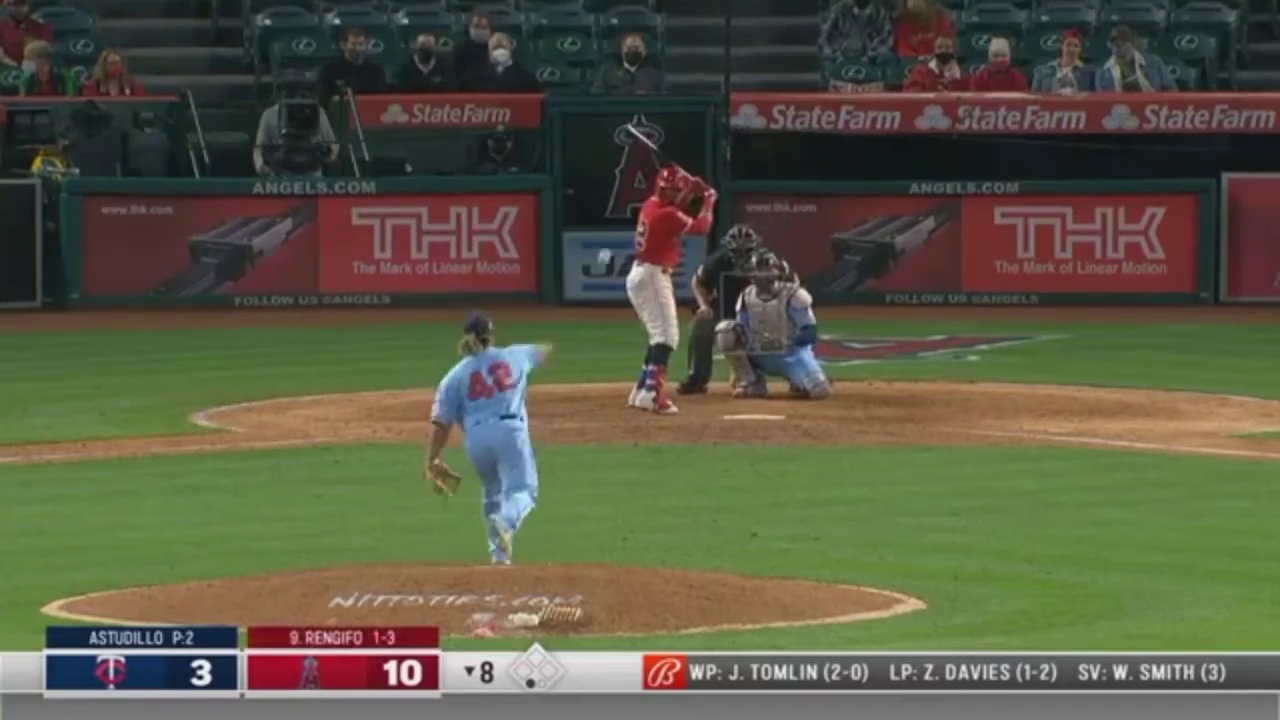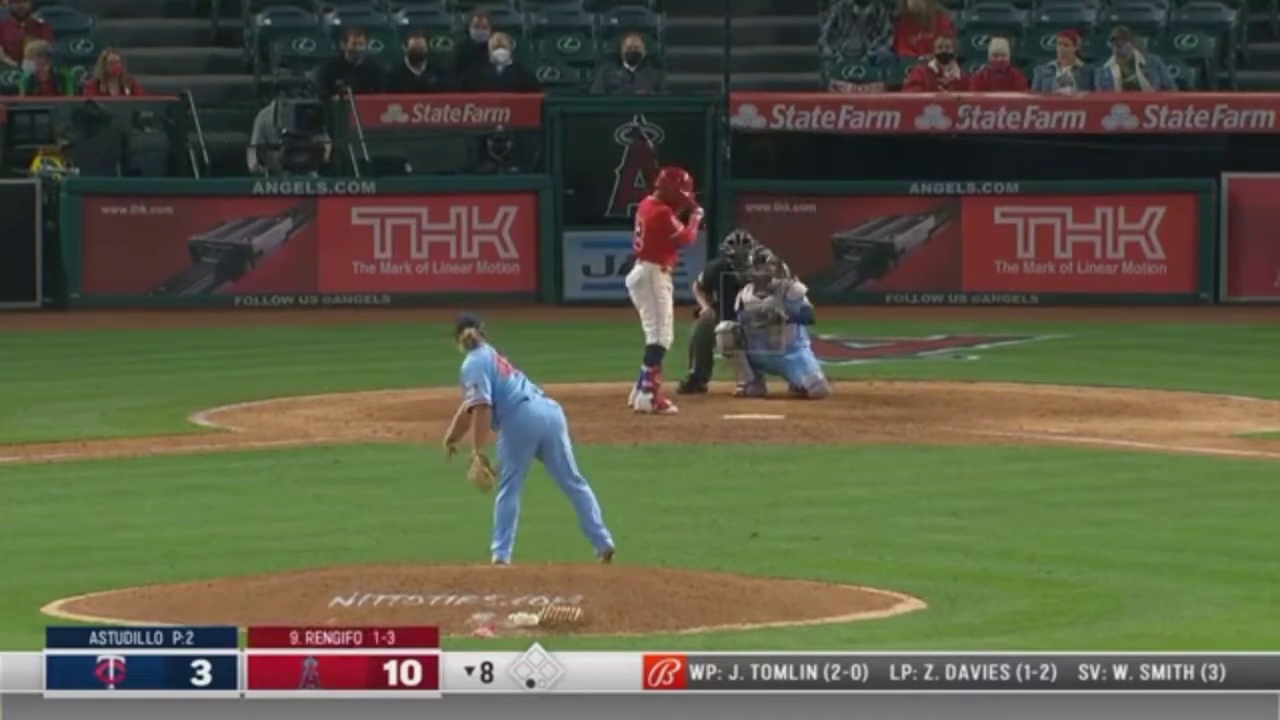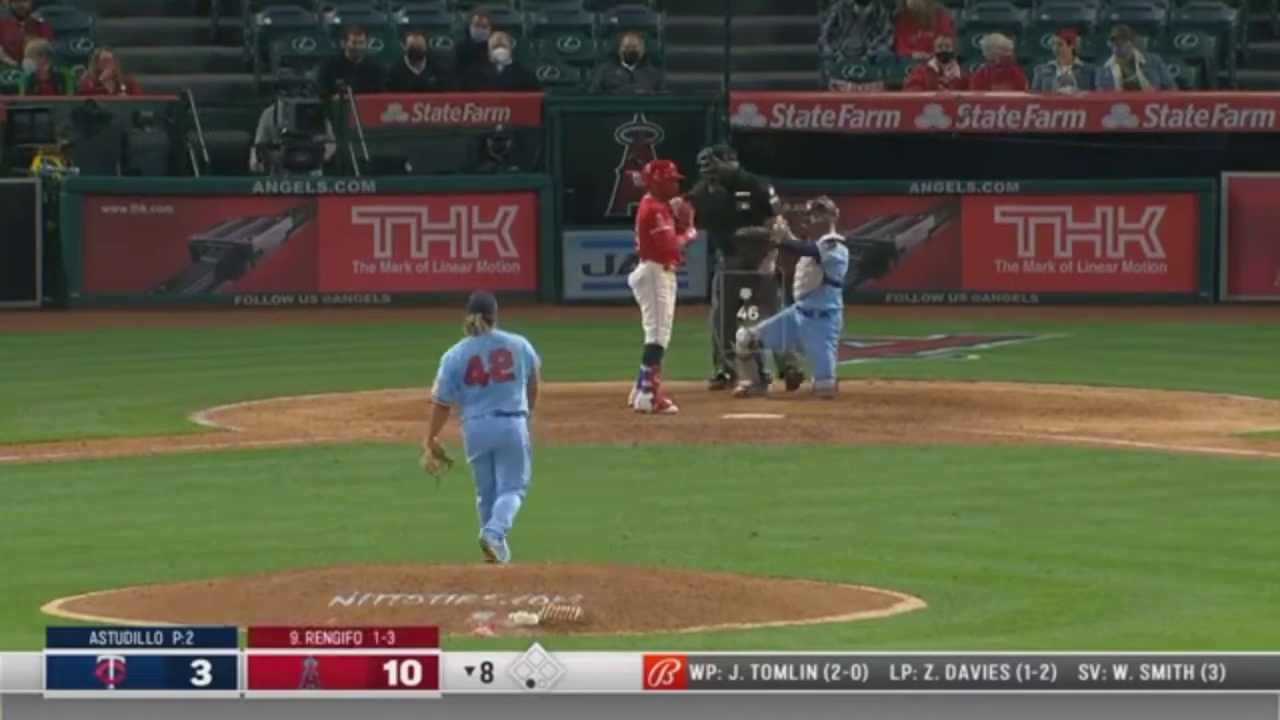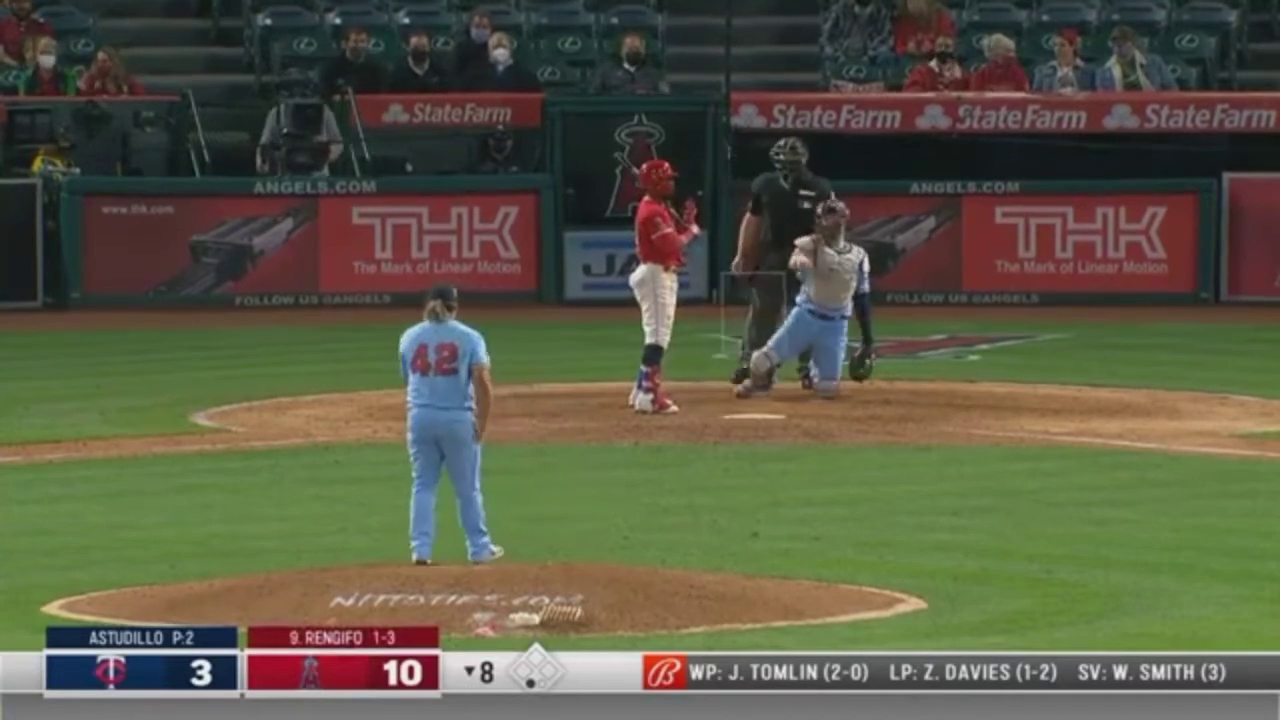
dt=1s
person 1, frame 1
left shoulder: (454, 376)
right shoulder: (513, 355)
left elbow: (441, 423)
right elbow: (543, 351)
left wrist: (431, 460)
right wrist: (542, 351)
left hip: (476, 439)
right hip: (510, 432)
left knee: (492, 494)
right knee: (523, 493)
left ankle: (500, 553)
right ankle: (504, 522)
person 1, frame 2
left shoulder: (472, 365)
right shoulder: (490, 355)
left elbow: (480, 408)
right elbow: (470, 406)
left wrist: (477, 451)
right wrist: (451, 438)
left hip: (520, 422)
right hip: (550, 412)
left knee: (509, 491)
right knee: (573, 482)
left ankle: (501, 554)
right ankle: (603, 543)
person 1, frame 3
left shoulder: (454, 355)
right shoulder: (518, 344)
left elbow: (441, 404)
right elbow: (534, 382)
left wrist: (430, 440)
right wrist: (529, 409)
left hip: (476, 428)
right hip: (512, 425)
left knee: (487, 493)
right knee: (512, 488)
left ankle: (498, 549)
right ankle: (493, 534)
person 1, frame 4
left shoulder: (409, 337)
right shoulder: (469, 337)
right elbow: (483, 382)
right wrist: (483, 420)
left hip: (420, 417)
right hip: (457, 418)
left knee: (423, 485)
right knee: (468, 487)
left ankle: (420, 549)
right ankle: (480, 548)
person 2, frame 1
left shoulder: (651, 205)
right shoulder: (666, 214)
left elbow: (678, 207)
right elbow: (701, 226)
left wrist: (692, 191)
right wrist: (709, 200)
left hip: (643, 274)
right hip: (652, 276)
left knee: (659, 336)
right knee: (667, 336)
left ankle: (642, 390)
right ankle: (651, 394)
person 2, frame 2
left shoulder: (647, 204)
right shoulder: (662, 212)
left elbow: (670, 225)
right elbow: (687, 238)
left wrist: (684, 209)
right wrist: (696, 214)
left hip: (645, 272)
right hip: (653, 275)
left knee: (657, 335)
right knee: (661, 336)
left ankle: (641, 391)
right ankle: (647, 396)
person 2, frame 3
left shoulder: (662, 205)
right shoulder: (654, 209)
left elbow: (675, 232)
right elbow: (671, 244)
left wrist: (684, 220)
right wrist: (690, 232)
left hip: (662, 273)
right hip: (655, 274)
left knee: (658, 334)
right knee: (658, 334)
left ankle: (642, 390)
right ankle: (647, 396)
person 2, frame 4
left shoulder: (660, 207)
right shoulder: (652, 211)
left elbow: (675, 232)
right elbow: (674, 245)
left wrist: (686, 219)
right wrist: (692, 230)
left hip: (663, 274)
right hip: (656, 275)
left knee: (657, 335)
right knee: (658, 335)
left ankle: (643, 390)
right ankle: (648, 396)
person 3, frame 1
left shoulder: (767, 262)
right shoulder: (717, 262)
left elbow: (789, 280)
right elbow: (697, 282)
left wrist: (780, 306)
right wrist: (704, 305)
left hip: (757, 308)
right hip: (725, 306)
right knee: (702, 325)
right ankle: (697, 378)
person 3, frame 2
right shoulder: (717, 268)
right elbow: (697, 286)
right wrist: (706, 306)
right hip: (725, 311)
right knee: (701, 331)
right ankle: (697, 378)
person 3, frame 3
left shoulder: (757, 187)
right shoulder: (706, 190)
left elbow: (776, 223)
left wrist: (770, 259)
left hip: (758, 261)
right hip: (726, 263)
left knee: (772, 315)
right knee: (721, 318)
left ankle: (787, 367)
right ankle: (725, 370)
person 3, frame 4
left shoulder: (819, 188)
right shoulder: (764, 184)
right elbow: (752, 220)
right wrist: (742, 254)
right hip: (772, 259)
right knee: (761, 314)
left ankle: (807, 370)
right ankle: (750, 367)
person 4, frame 1
left shoulder: (793, 296)
right shoulder: (747, 297)
left elbow: (811, 334)
right elbow: (740, 332)
left wrist: (784, 342)
right wrist: (750, 344)
left hip: (792, 355)
right hip: (760, 356)
left knee: (819, 390)
right knee: (725, 329)
left ankle: (797, 380)
right ankle: (753, 382)
person 4, frame 2
left shoulder: (790, 289)
right shoulder: (745, 294)
left elbow: (808, 316)
right elbow: (742, 327)
left wrist: (782, 316)
left hip: (793, 352)
right hip: (763, 351)
left knee: (818, 389)
right knee: (725, 330)
left ankle: (798, 380)
right ankle: (752, 382)
person 4, frame 3
left shoulder: (834, 244)
right shoulder: (816, 244)
left elbow: (808, 249)
left wrist: (781, 241)
left hip: (822, 319)
right hip: (798, 312)
left knee: (825, 389)
right knee: (746, 338)
left ankle: (823, 378)
right ankle: (757, 383)
person 4, frame 4
left shoulder: (858, 256)
right shoulder: (812, 244)
left elbow: (862, 300)
right elbow: (793, 260)
left wrist: (868, 340)
right wrist: (799, 259)
left hip: (836, 325)
right hip: (805, 316)
left knee: (828, 389)
right knee: (763, 361)
left ankle: (816, 372)
right ankle: (761, 381)
